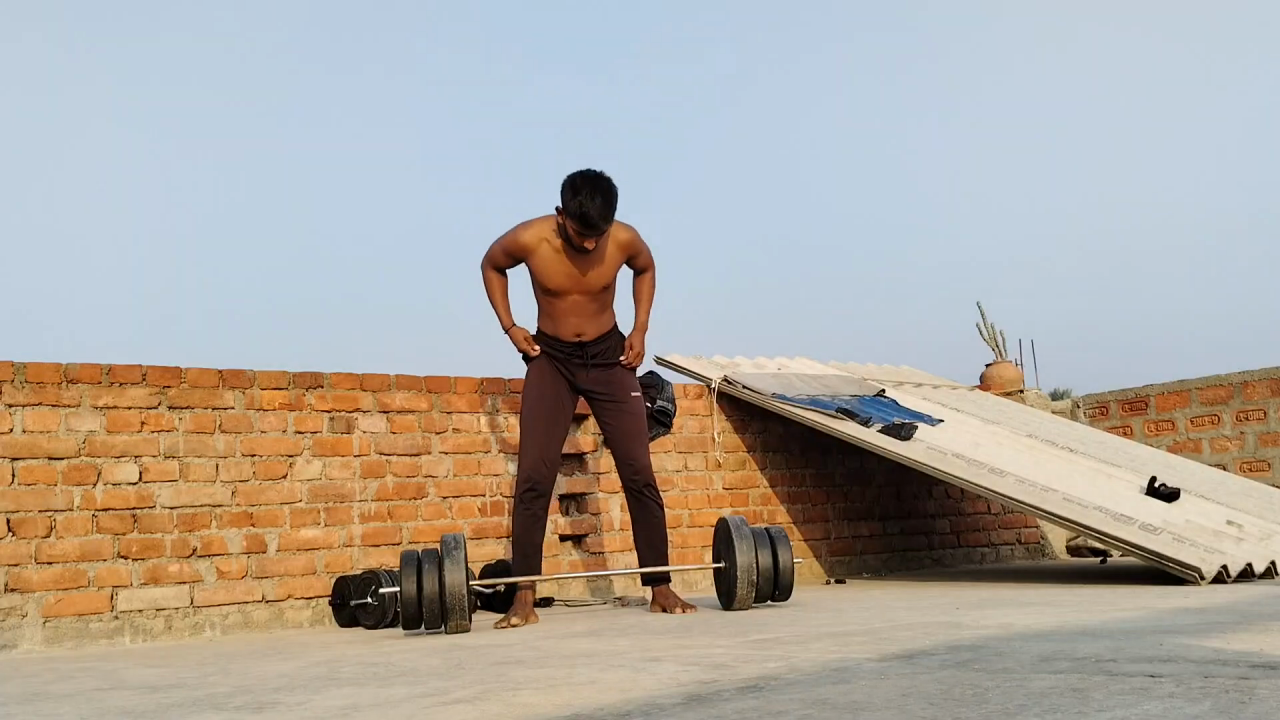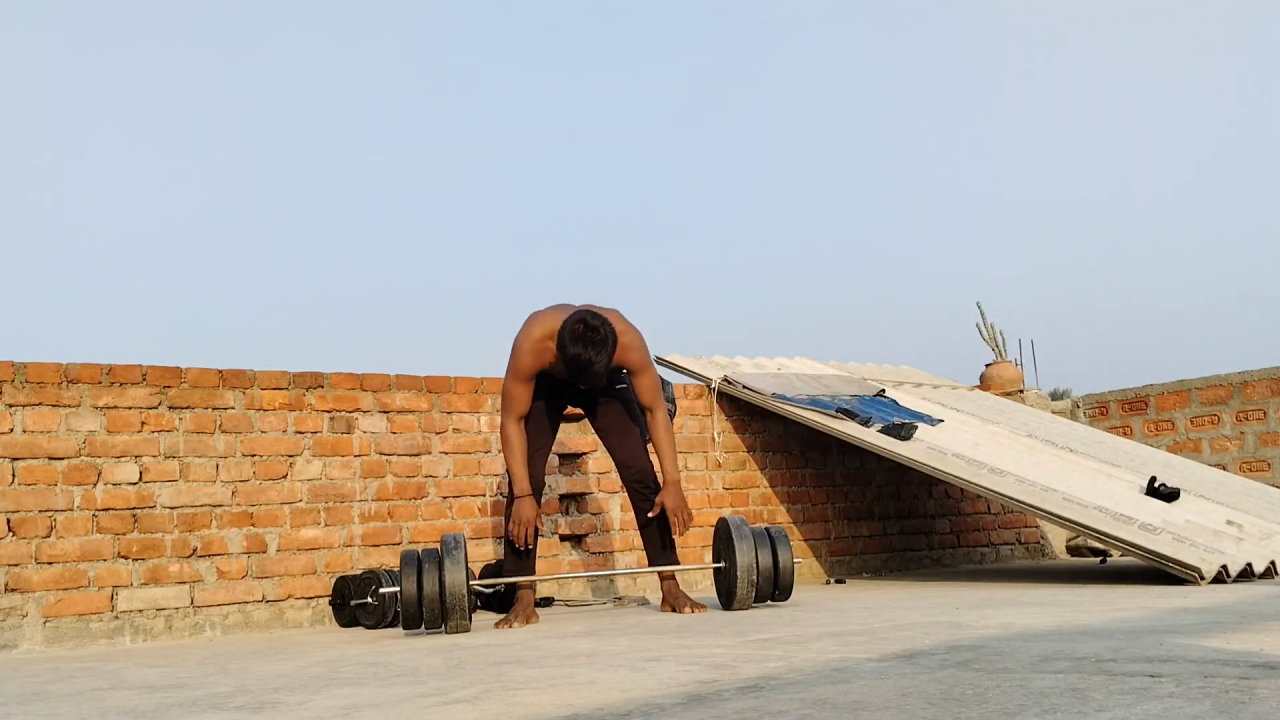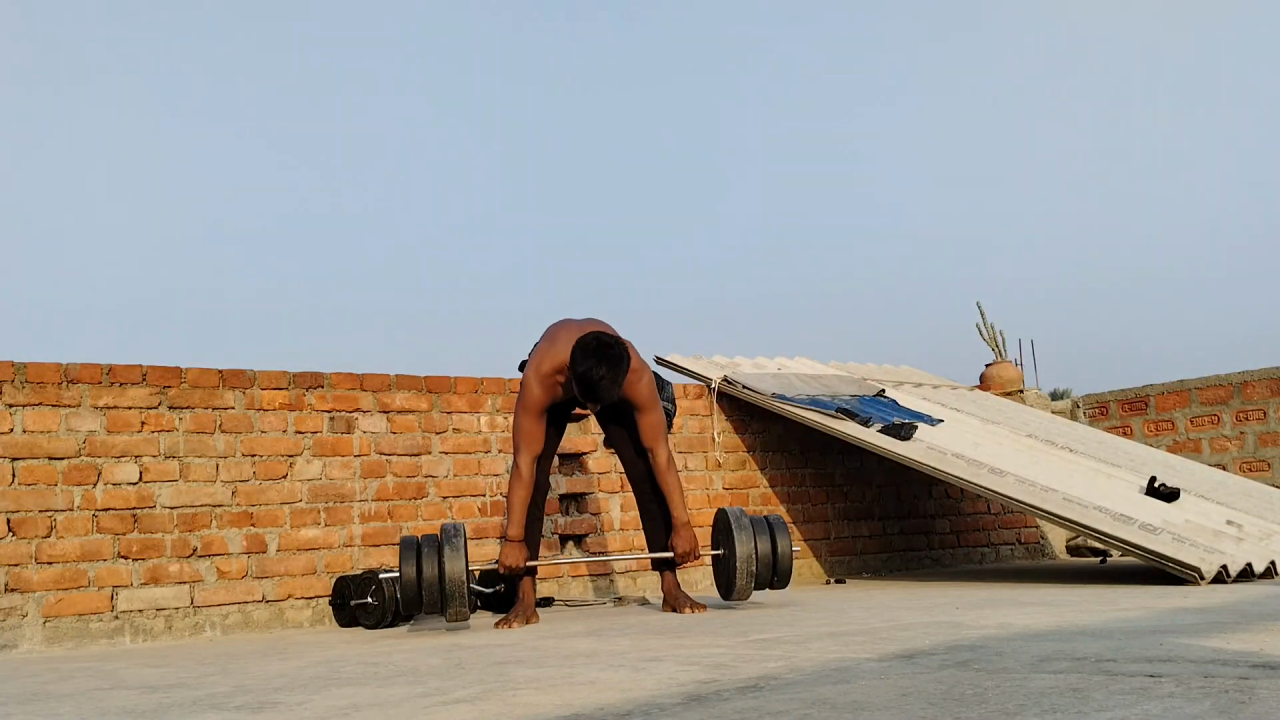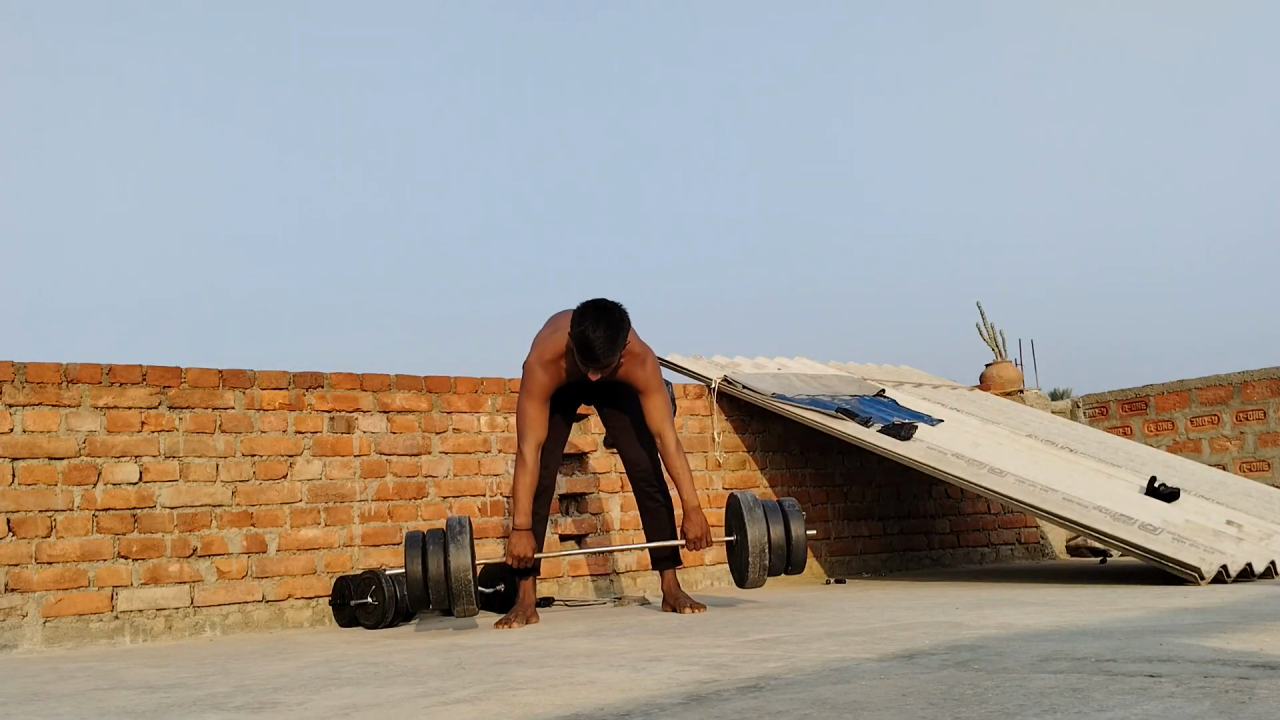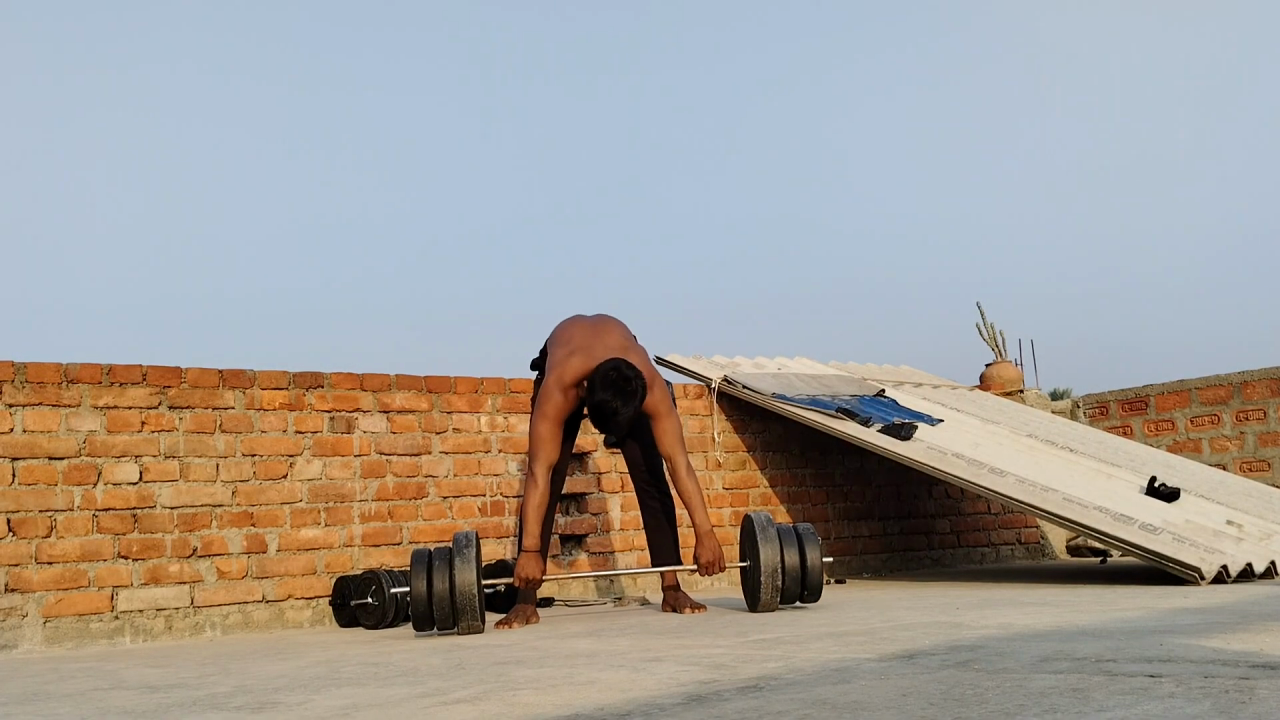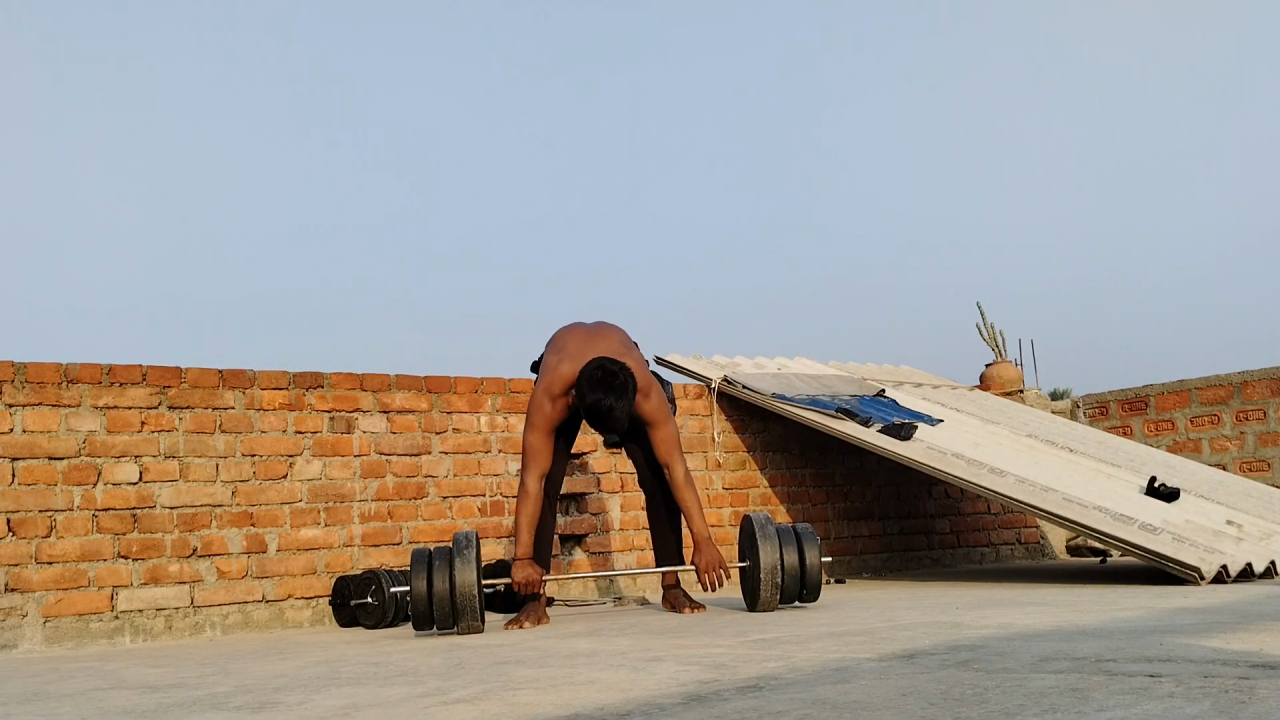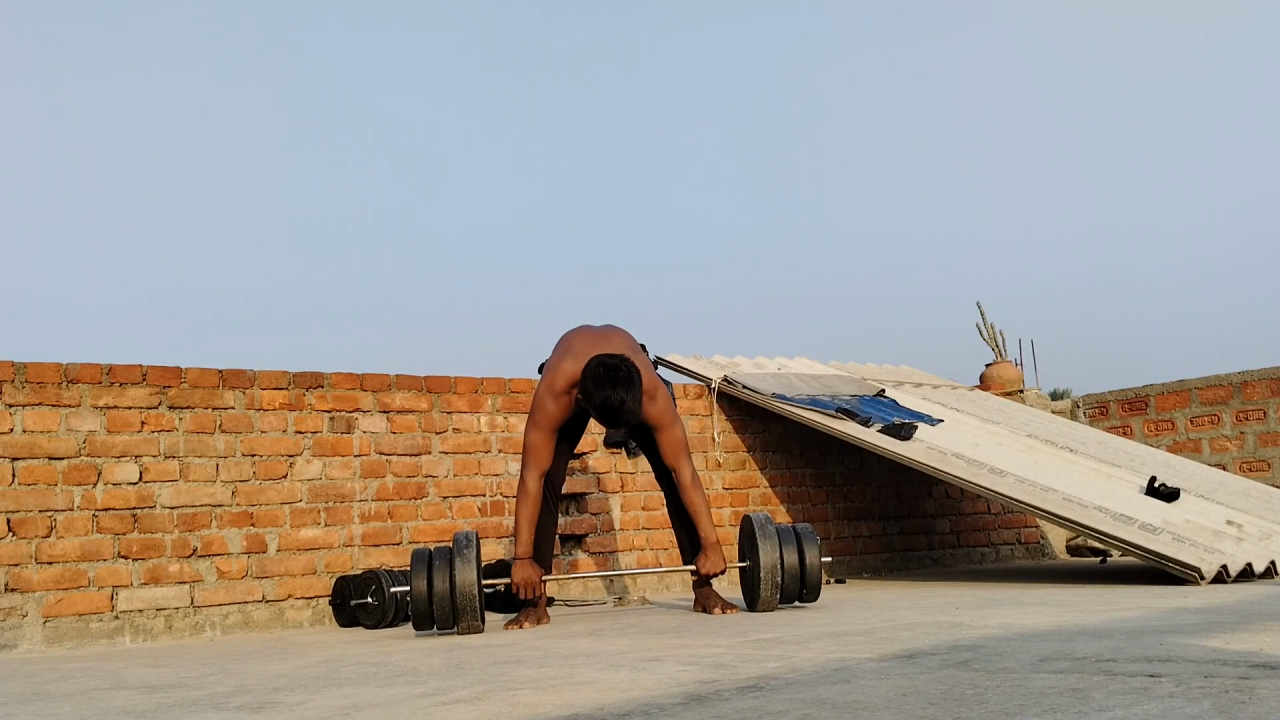
dt=0.5s
person 1, frame 1
left shoulder: (625, 240)
right shoulder: (529, 239)
left elbow: (645, 269)
right elbow: (491, 266)
left wrist: (642, 323)
right wrist: (511, 327)
left hip: (609, 356)
right hip: (550, 358)
left knee: (639, 473)
right knee: (535, 474)
left ankle: (660, 588)
right ankle: (525, 595)
person 1, frame 2
left shoulder: (625, 339)
right shoulder: (534, 343)
left elbow: (655, 409)
right elbow: (512, 418)
left wrist: (673, 485)
right wrist: (523, 495)
left hip: (607, 385)
right hip: (545, 384)
left knee: (639, 468)
right knee: (528, 488)
left ankle: (670, 588)
right ankle: (524, 599)
person 1, frame 3
left shoulder: (638, 376)
right shoulder: (540, 376)
left elbow: (659, 453)
right elbow: (525, 462)
left wrist: (682, 524)
right wrist: (513, 539)
left hip: (613, 385)
right hip: (555, 379)
left knee: (645, 471)
right knee: (535, 477)
left ankle: (671, 588)
right ankle: (525, 599)
person 1, frame 4
left shoulder: (640, 359)
right shoulder: (544, 362)
left elbow: (666, 436)
right elbow: (529, 449)
left wrist: (692, 509)
right wrist: (521, 526)
left hip: (616, 387)
right hip: (560, 387)
left knee: (646, 471)
right knee: (540, 477)
left ankle: (671, 588)
right ankle: (526, 599)
person 1, frame 5
left shoulder: (651, 386)
right shoulder: (560, 386)
left elbow: (678, 462)
right elbow: (540, 472)
left wrist: (705, 534)
right wrist: (530, 550)
left hip: (621, 362)
right hip: (558, 364)
left knee: (650, 473)
right knee: (551, 476)
left ankle: (671, 587)
right ankle: (526, 600)
person 1, frame 6
left shoulder: (647, 389)
right shoulder: (551, 393)
left elbow: (675, 468)
right elbow: (533, 479)
left wrist: (703, 541)
right wrist: (523, 558)
left hip: (622, 374)
right hip: (563, 376)
left knee: (656, 475)
right knee: (548, 482)
left ankle: (671, 586)
right ankle: (535, 600)
person 1, frame 7
left shoulder: (653, 392)
right shoulder: (555, 392)
left elbow: (683, 471)
right elbow: (531, 478)
left wrist: (711, 546)
right wrist: (523, 558)
left hip: (631, 379)
right hip: (571, 383)
left knee: (671, 475)
right knee: (547, 480)
left ankle: (703, 588)
right ankle: (536, 599)
